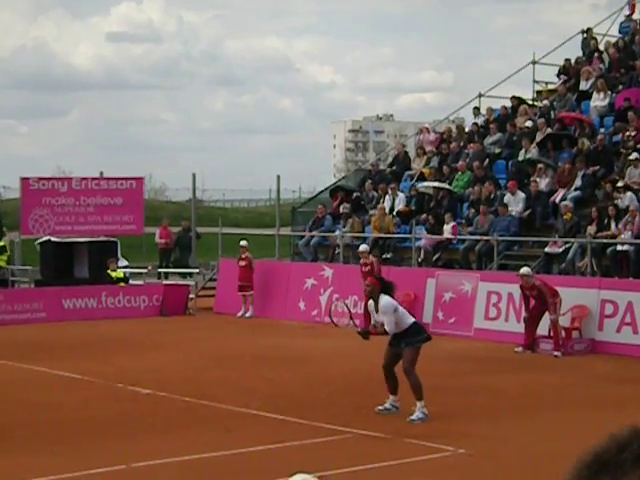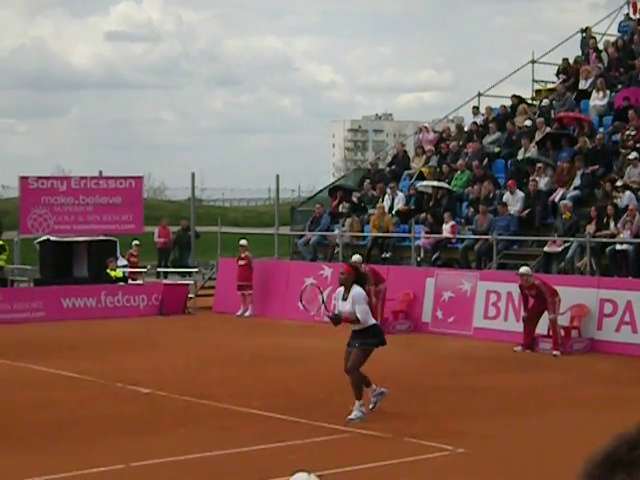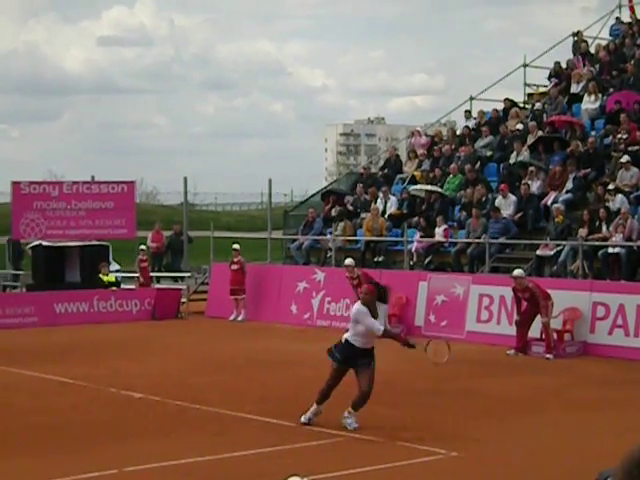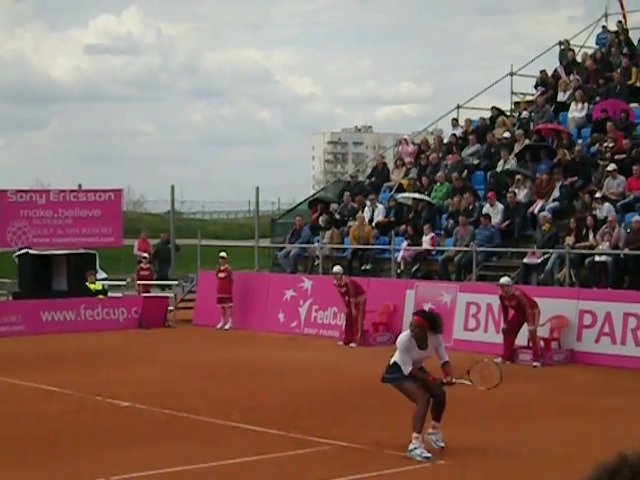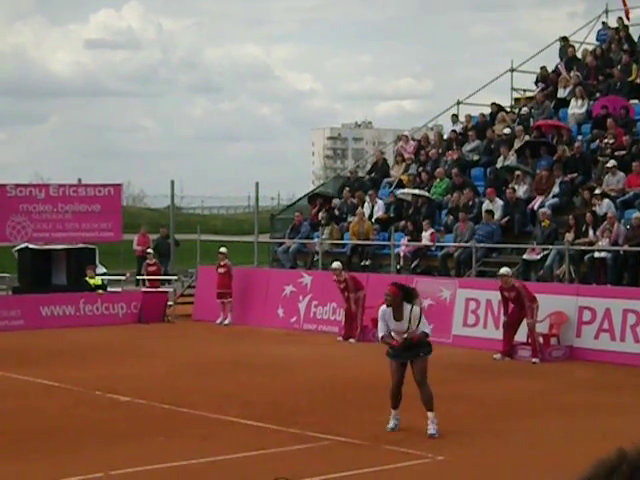
dt=0.7s
person 1, frame 1
left shoulder: (386, 303)
right shoulder: (371, 304)
left elbow: (389, 330)
right elbow: (376, 324)
left wrist: (370, 332)
right wrist: (367, 331)
left hip: (412, 333)
right hip: (399, 335)
left knee: (408, 370)
right knee: (387, 367)
left ankle: (421, 409)
right ankle: (393, 402)
person 1, frame 2
left shoulder: (358, 293)
right shoulder: (339, 292)
left elbow: (362, 318)
right elbow: (338, 314)
left wrist: (342, 319)
right wrist: (335, 318)
left hip: (369, 333)
right hip: (357, 333)
left knee: (351, 368)
right knee: (349, 369)
left ankle: (359, 408)
right ankle: (376, 391)
person 1, frame 3
right shoulder: (357, 310)
left elbow: (384, 329)
right elbow: (379, 332)
left wrist: (400, 338)
right wrist: (401, 339)
left hip: (366, 353)
right hip: (347, 349)
left knee: (366, 391)
right knee: (331, 385)
left ankle: (350, 415)
right ankle: (315, 409)
person 1, frame 4
left shoulder: (435, 336)
right shoulder: (404, 339)
left elbow: (444, 359)
right elbow: (407, 369)
left wrist: (448, 376)
right wrist: (431, 379)
left hip: (416, 370)
right hip: (399, 371)
left knee: (440, 394)
right knee: (423, 399)
left ankle: (434, 432)
right ankle: (415, 445)
person 1, frame 5
left shoulder: (413, 310)
right shoulder: (383, 311)
left elbow: (427, 331)
right elbow: (382, 335)
left wrist: (411, 339)
right wrist: (394, 343)
left hip: (418, 345)
right hip: (398, 346)
left knee: (421, 381)
right knee: (396, 383)
left ankle: (431, 421)
right ankle: (394, 417)
